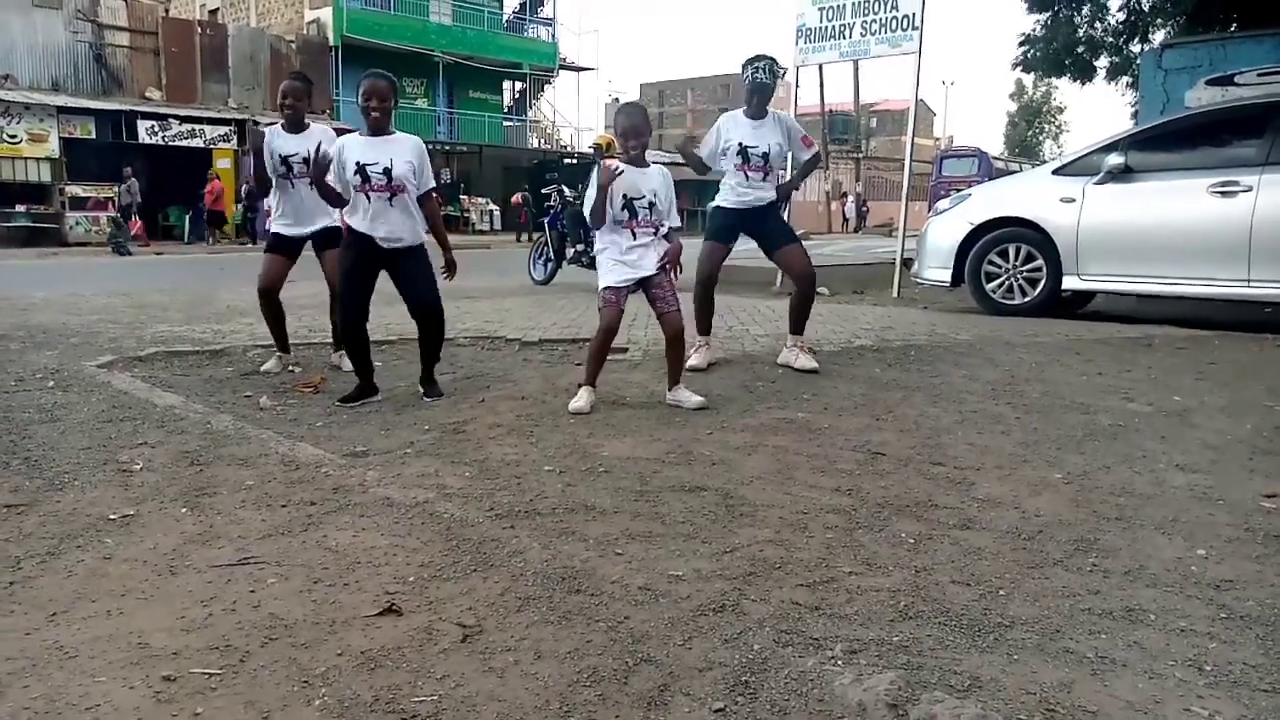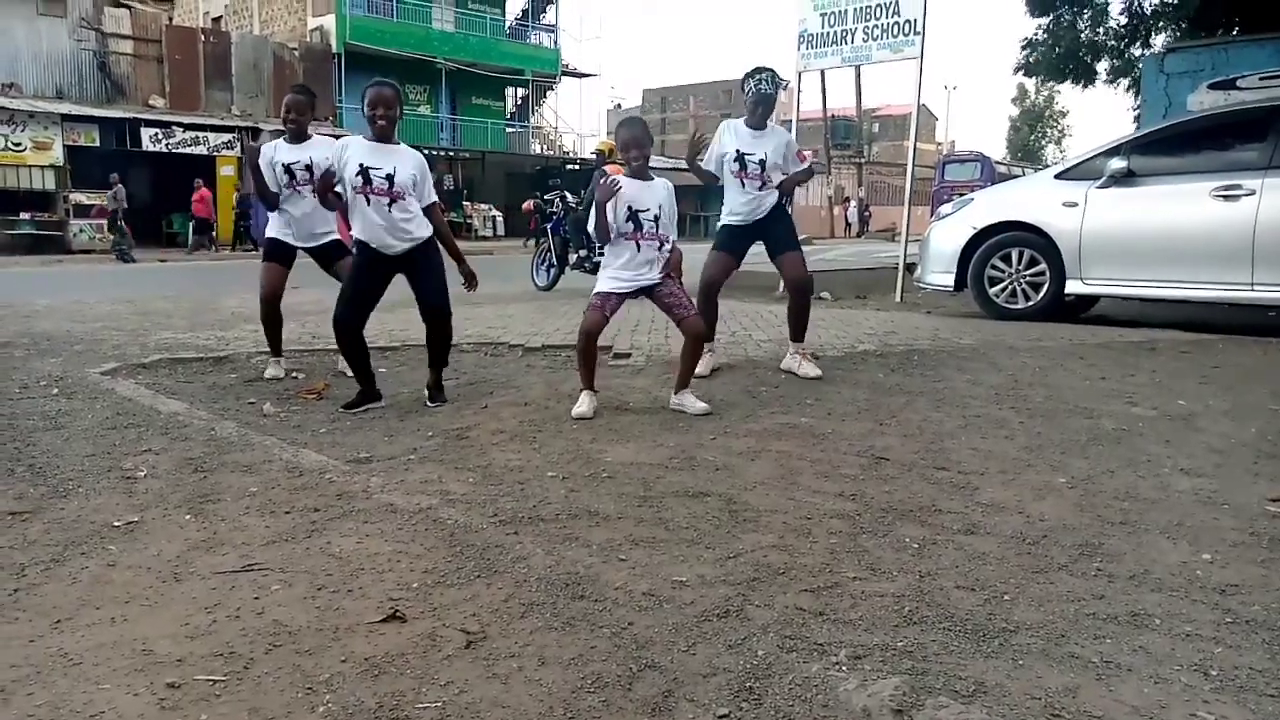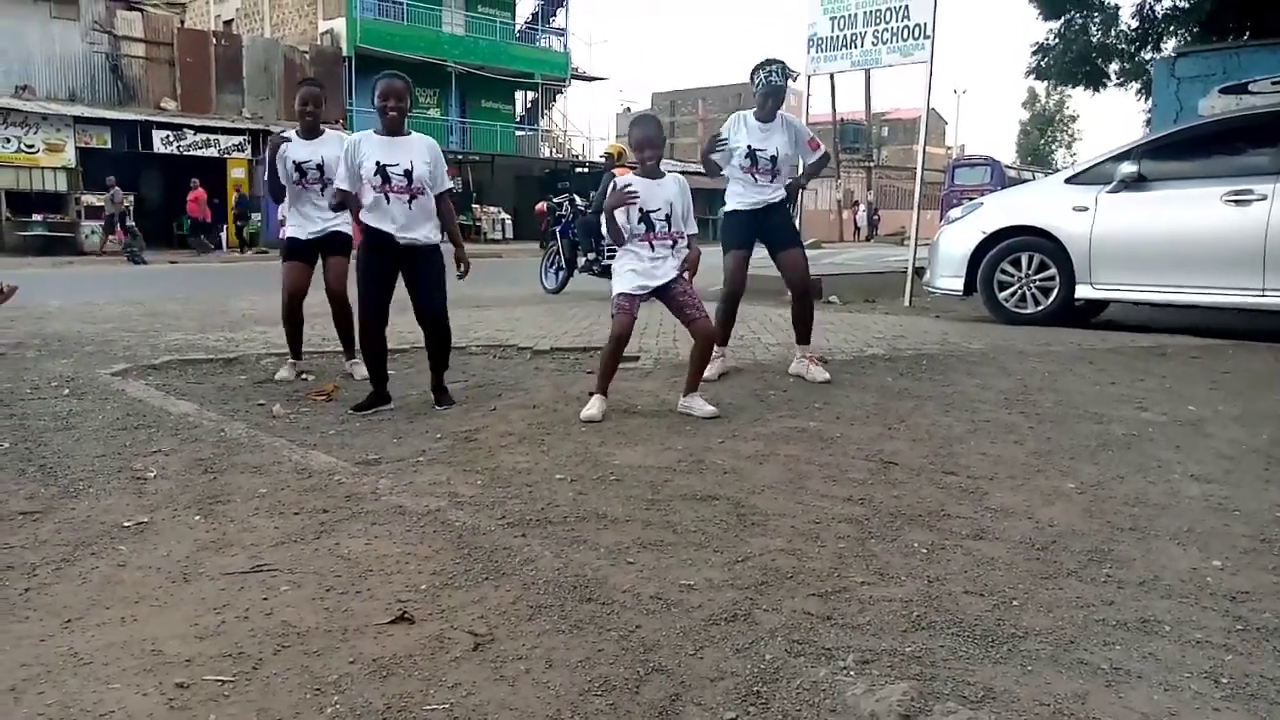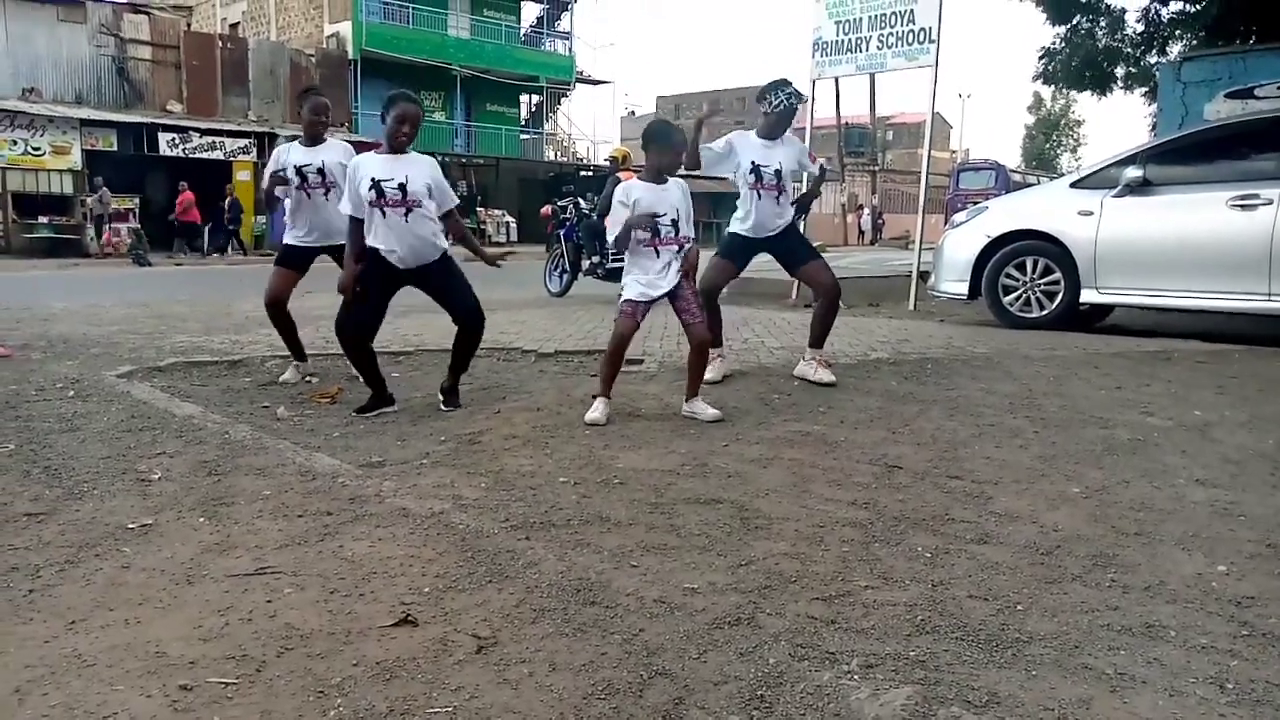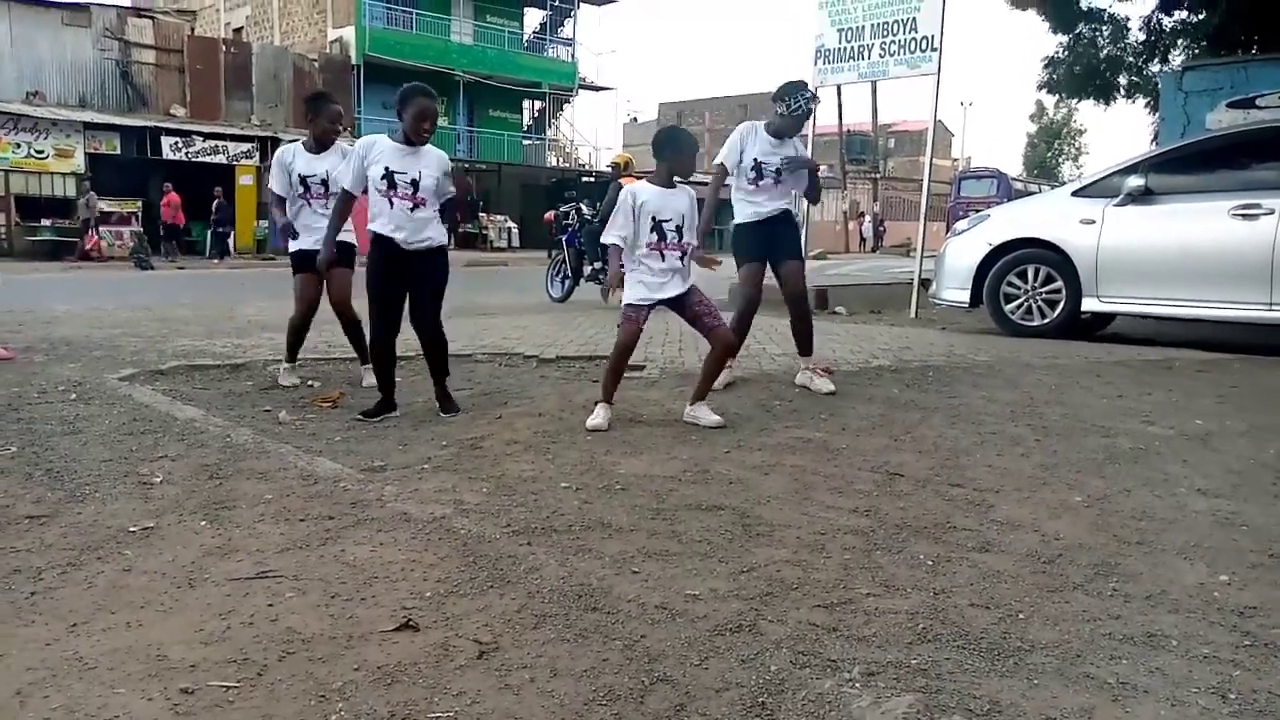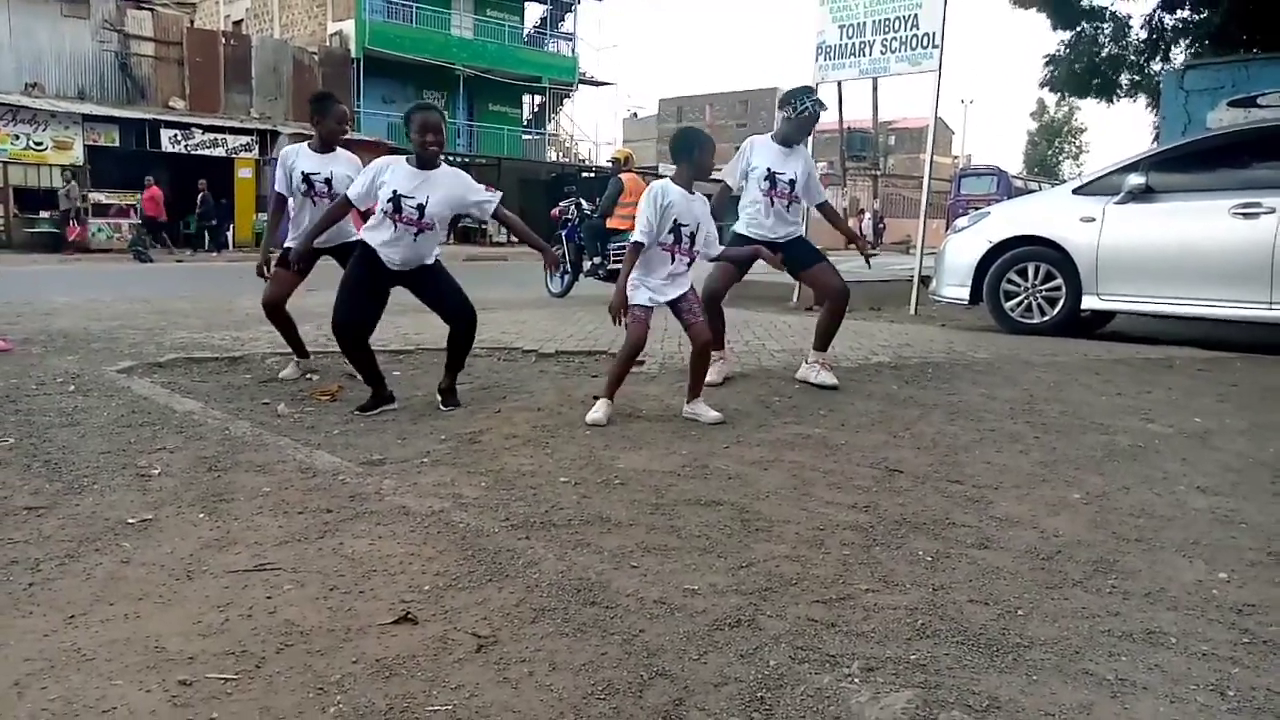
dt=0.3s
person 1, frame 1
left shoulder: (412, 145)
right shoulder: (343, 146)
left elbow: (427, 200)
right elbow: (338, 200)
left wrist: (446, 248)
right wrist: (317, 175)
left hip: (407, 245)
right hip: (361, 243)
left knee: (430, 311)
right knee: (350, 317)
left ankle: (427, 376)
right ankle: (366, 383)
person 1, frame 2
left shoulder: (414, 158)
right shoulder: (345, 148)
left elbow: (432, 212)
right elbow: (334, 205)
left wrist: (460, 260)
right wrist: (323, 189)
left hip: (419, 248)
right hip: (371, 251)
left knee: (438, 315)
right knee: (344, 322)
left ankle: (435, 381)
right ankle: (369, 389)
person 1, frame 3
left shoulder: (427, 145)
right shoulder: (358, 144)
left elbow: (443, 200)
right elbow: (344, 196)
left wrist: (458, 246)
right wrist: (342, 201)
left hip: (424, 245)
right hip: (378, 243)
left knee: (434, 316)
right knee: (371, 319)
left ankle: (438, 384)
right ankle: (379, 390)
person 1, frame 4
left shoulder: (427, 165)
right shoulder: (360, 165)
left elbow: (450, 217)
right elbow: (355, 222)
left wrist: (480, 253)
right wrist: (349, 264)
left hip: (433, 260)
right hip: (382, 261)
left knee: (472, 318)
right knee: (348, 328)
left ankle: (451, 385)
right ankle: (381, 393)
person 1, frame 5
left shoulder: (439, 160)
right shoulder: (369, 147)
left elbow: (447, 212)
right elbow: (346, 198)
left wrist: (457, 191)
right wrist: (328, 243)
left hip: (429, 252)
right hip: (385, 249)
left knee: (428, 323)
right knee: (383, 327)
left ankle: (442, 391)
right ankle: (387, 398)
person 1, frame 6
left shoulder: (456, 180)
right shoulder: (384, 167)
left elbow: (500, 214)
right elbow: (346, 203)
left wrist: (543, 247)
right wrist: (308, 238)
left hip: (421, 265)
right hip: (373, 259)
left knee: (464, 318)
right knee: (345, 327)
left ankle: (448, 385)
right ankle: (380, 392)
person 2, frame 1
left shoulder: (784, 123)
right shoulder: (727, 122)
left elbow: (814, 156)
right elbow: (703, 165)
left wrist: (793, 183)
right wrist: (686, 154)
left hip: (766, 210)
right hip: (727, 208)
left knee: (805, 275)
right knee: (705, 274)
left ankle: (793, 346)
right ankle: (703, 344)
person 2, frame 2
left shoulder: (781, 137)
right shoulder: (726, 130)
left elbow: (806, 170)
right elbow: (711, 177)
left wrist: (793, 179)
right wrist: (691, 161)
left hip: (772, 216)
right hip: (734, 220)
left knee: (799, 283)
right knee: (708, 284)
left ankle: (795, 353)
right ankle: (707, 351)
person 2, frame 3
left shoulder: (791, 125)
right shoulder: (736, 122)
left elbow: (822, 156)
right elbow: (713, 169)
left wrist: (800, 181)
right wrist: (706, 151)
left hip: (775, 210)
right hip: (739, 210)
left knee: (800, 284)
right knee: (734, 286)
left ankle: (803, 357)
right ankle: (718, 355)
person 2, frame 4
left shoulder: (792, 144)
right shoulder: (737, 141)
left elbow: (819, 170)
right elbow: (691, 164)
left wrist: (812, 192)
right wrist: (698, 127)
left hip: (785, 230)
right hip: (744, 231)
left knee: (830, 289)
right knee: (707, 288)
left ankle: (811, 360)
right ankle: (717, 357)
person 2, frame 5
left shoulder: (796, 148)
right shoulder: (747, 132)
left elbow: (813, 197)
right elbow: (721, 176)
left wrist: (812, 170)
right wrist: (704, 222)
left hip: (782, 222)
right hip: (747, 224)
left knee: (797, 296)
right knee: (749, 299)
left ankle: (808, 368)
right ankle: (725, 365)
person 2, frame 6
left shoulder: (804, 159)
right shoulder: (753, 146)
left elbow: (821, 204)
right elbow: (725, 190)
left wrist: (854, 237)
left hip: (790, 238)
right hip: (749, 234)
left knee: (839, 292)
right knee: (710, 293)
left ankle: (814, 363)
right ankle: (719, 360)
person 3, frame 1
left shoulder: (662, 174)
right shoulder: (606, 170)
left elbow: (670, 224)
right elbow: (596, 223)
left wrist: (674, 243)
right wrist: (602, 188)
left hip: (654, 261)
right hip: (616, 262)
left knee: (674, 327)
right knee: (609, 325)
left ankle: (675, 388)
right ankle: (587, 387)
person 3, frame 2
left shoulder: (665, 188)
right shoulder: (611, 185)
right elbow: (602, 238)
left wrist: (675, 253)
right wrist: (600, 204)
left hip: (658, 272)
right hip: (617, 273)
left knee: (697, 329)
right knee: (589, 328)
left ankle: (681, 393)
right ankle: (587, 392)
person 3, frame 3
left shoulder: (678, 183)
right shoulder: (622, 186)
left elbow: (689, 229)
right elbow: (618, 239)
left wrist: (694, 250)
right wrist: (609, 209)
left hip: (672, 270)
right hip: (633, 270)
left knee: (707, 332)
right knee: (620, 331)
left ankle: (690, 396)
right ankle: (599, 396)
person 3, frame 4
left shoulder: (680, 187)
right shoulder: (626, 190)
right elbow: (619, 245)
left wrist: (693, 251)
right wrist: (629, 225)
left hip: (677, 274)
right hip: (641, 277)
left knee: (702, 338)
right knee: (621, 334)
left ankle: (692, 400)
right ankle: (602, 399)
person 3, frame 5
left shoulder: (688, 196)
right shoulder: (635, 192)
right elbow: (616, 240)
left wrist: (698, 254)
right wrist: (614, 269)
left hip: (681, 281)
right hip: (642, 281)
left knee: (726, 340)
right knee: (625, 341)
left ankle: (696, 405)
right ankle: (604, 404)
person 3, frame 6
left shoulder: (700, 203)
right shoulder: (659, 191)
left elbow: (715, 252)
right elbow: (638, 242)
left wrist: (756, 250)
right wrist: (620, 288)
left hip: (680, 282)
right hip: (646, 280)
left knee: (704, 339)
right knee: (635, 341)
left ankle: (693, 401)
right ankle: (605, 400)
person 4, frame 1
left shoulder: (325, 134)
right shoulder: (268, 136)
right elbow: (262, 190)
right wrist: (255, 151)
left hip: (325, 221)
right hip: (285, 225)
left knee: (340, 285)
right knee: (266, 288)
left ankle: (340, 349)
right ankle: (282, 352)
person 4, frame 2
left shoulder: (329, 145)
right shoulder: (269, 150)
right elbow: (270, 204)
right wrist: (253, 165)
left hip: (324, 232)
right hip: (281, 233)
right knee: (269, 297)
right ankle: (276, 357)
person 4, frame 3
left shoulder: (341, 141)
right shoulder: (283, 144)
right elbow: (277, 197)
right wrist: (271, 158)
left hip: (336, 226)
right hip: (299, 229)
left knee: (337, 292)
right knee: (292, 294)
left ankle: (352, 358)
right ankle: (294, 359)
person 4, frame 4
left shoulder: (344, 150)
right shoulder: (283, 153)
right elbow: (270, 206)
right wrist: (269, 187)
left hip: (342, 234)
right hip: (299, 237)
right knee: (273, 299)
right ankle: (299, 360)
person 4, frame 5
left shoulder: (346, 154)
right shoulder: (286, 155)
right elbow: (277, 201)
right wrist: (282, 220)
left hip: (340, 238)
right hip: (306, 242)
left knee: (341, 304)
right knee: (306, 307)
left ankle: (366, 364)
right ankle: (289, 363)
person 4, frame 6
left shoulder: (351, 161)
right shoulder: (290, 155)
right elbow: (278, 206)
right wrist: (265, 249)
left hip: (343, 238)
right hip: (300, 241)
right knee: (271, 301)
right ankle: (302, 358)
